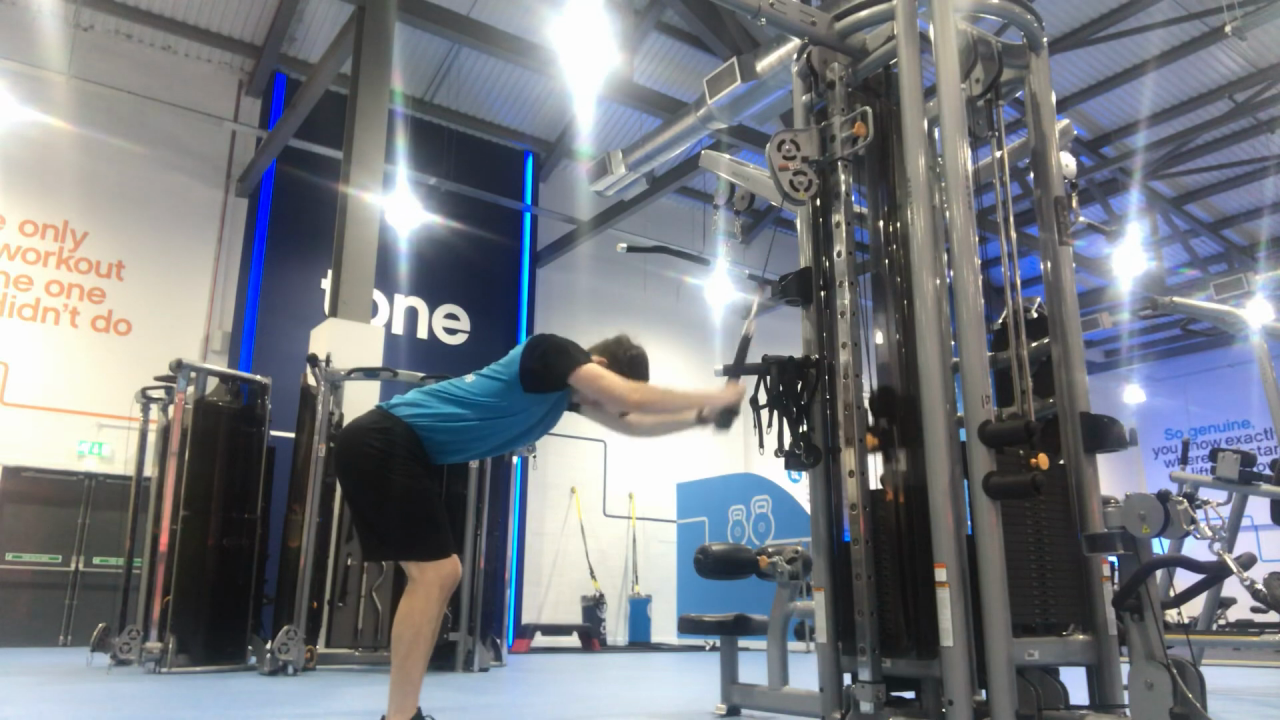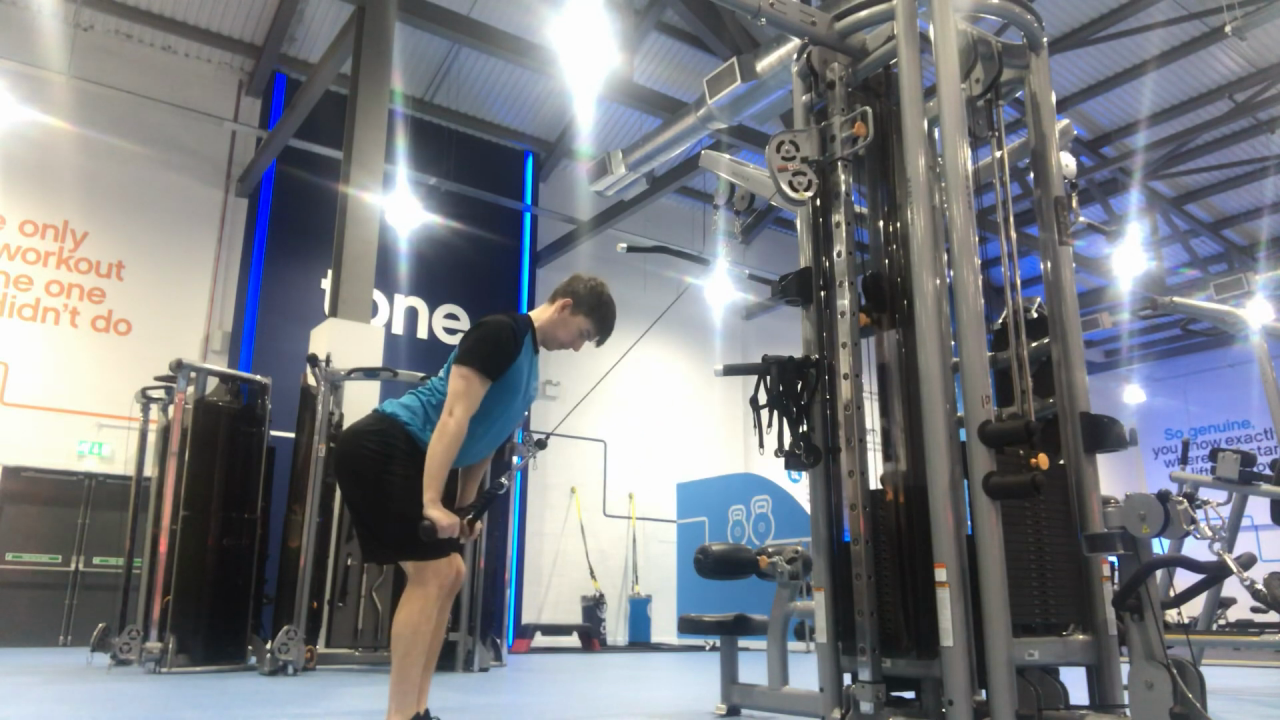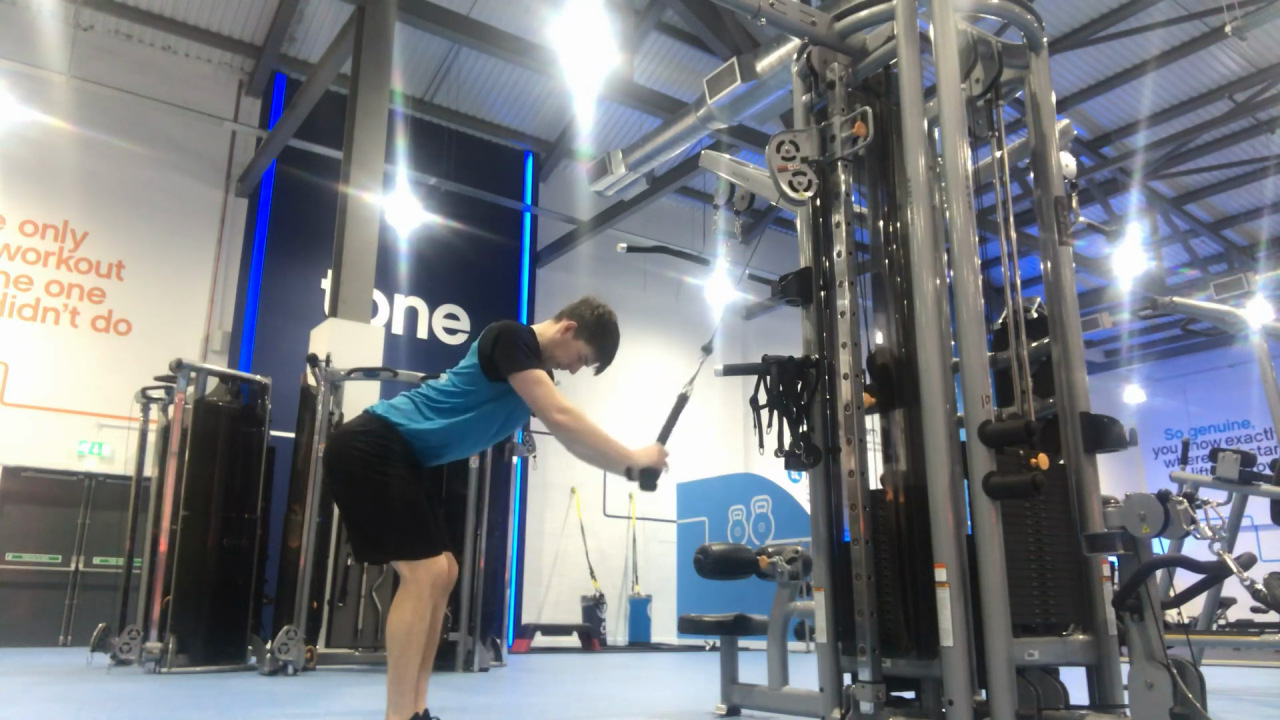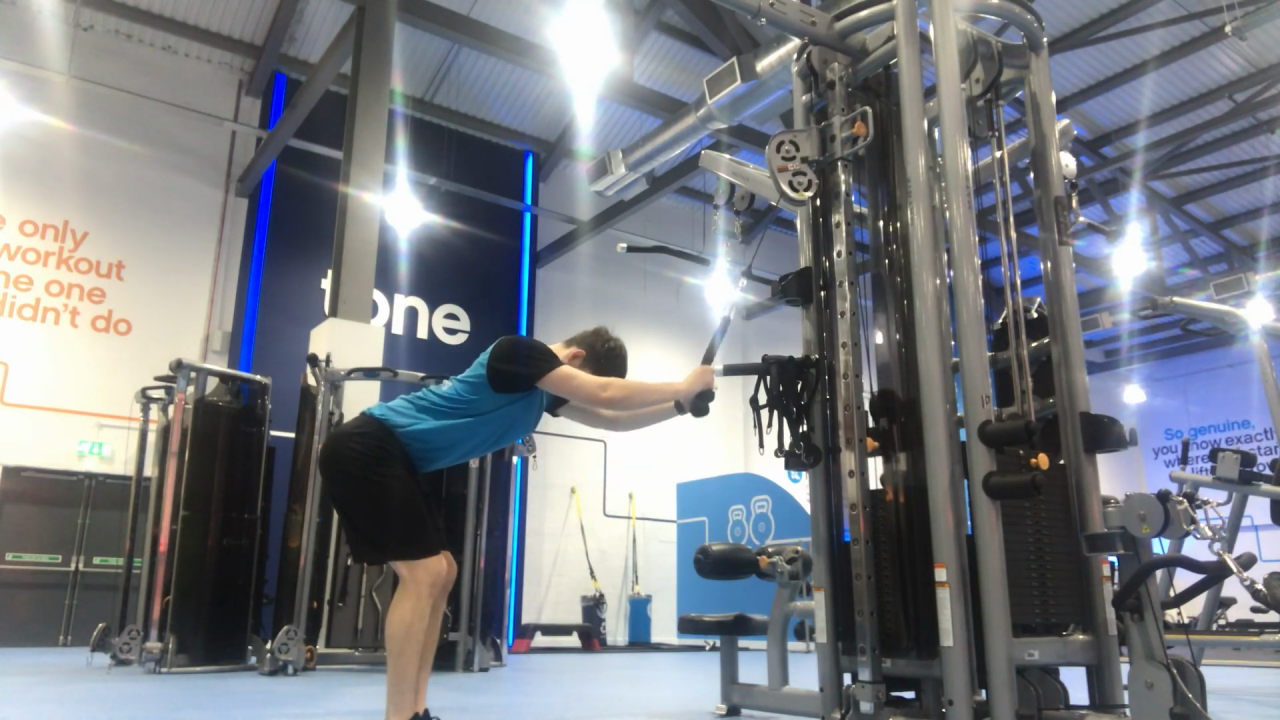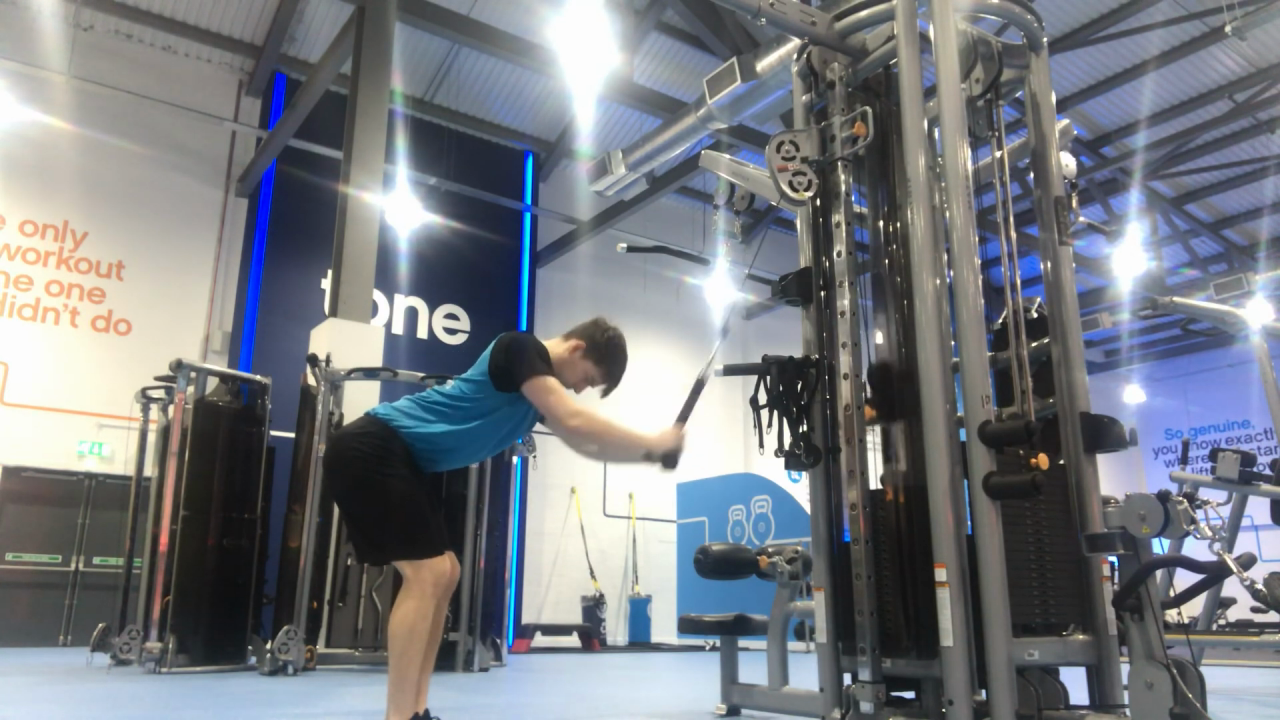
dt=1s
person 1, frame 1
left shoulder: (566, 385)
right shoulder: (552, 353)
left elbow: (633, 422)
right elbow: (631, 396)
left wrist: (699, 414)
right wrist: (710, 399)
left hip: (406, 451)
right hip: (383, 444)
left knee: (443, 573)
right knee: (432, 574)
person 1, frame 2
left shoulder: (528, 358)
right shoulder: (500, 333)
left elbow: (484, 435)
right elbow: (454, 417)
left wrist: (466, 508)
right wrist: (433, 503)
left hip: (409, 456)
right hip: (381, 448)
left knee: (449, 575)
right knee: (432, 574)
person 1, frame 3
left shoulder: (535, 373)
right shoulder: (510, 338)
left elbow: (572, 437)
right elbow: (561, 418)
left wrist: (627, 465)
right wrist: (631, 460)
left hip: (403, 458)
right hip: (371, 448)
left knee: (441, 573)
right knee: (425, 573)
person 1, frame 4
left shoulder: (545, 387)
right shoulder: (520, 352)
left elbow: (611, 417)
right elbow: (606, 394)
left wrist: (680, 403)
right wrist: (684, 387)
left hip: (391, 457)
right hip: (367, 449)
left knee: (439, 573)
right knee: (423, 573)
person 1, frame 5
left shoulder: (540, 388)
right shoulder: (520, 350)
left elbow: (587, 443)
right elbow: (575, 422)
left wrist: (648, 450)
right wrist: (651, 442)
left hip: (392, 458)
right hip: (370, 450)
left knee: (441, 573)
right knee: (427, 574)
